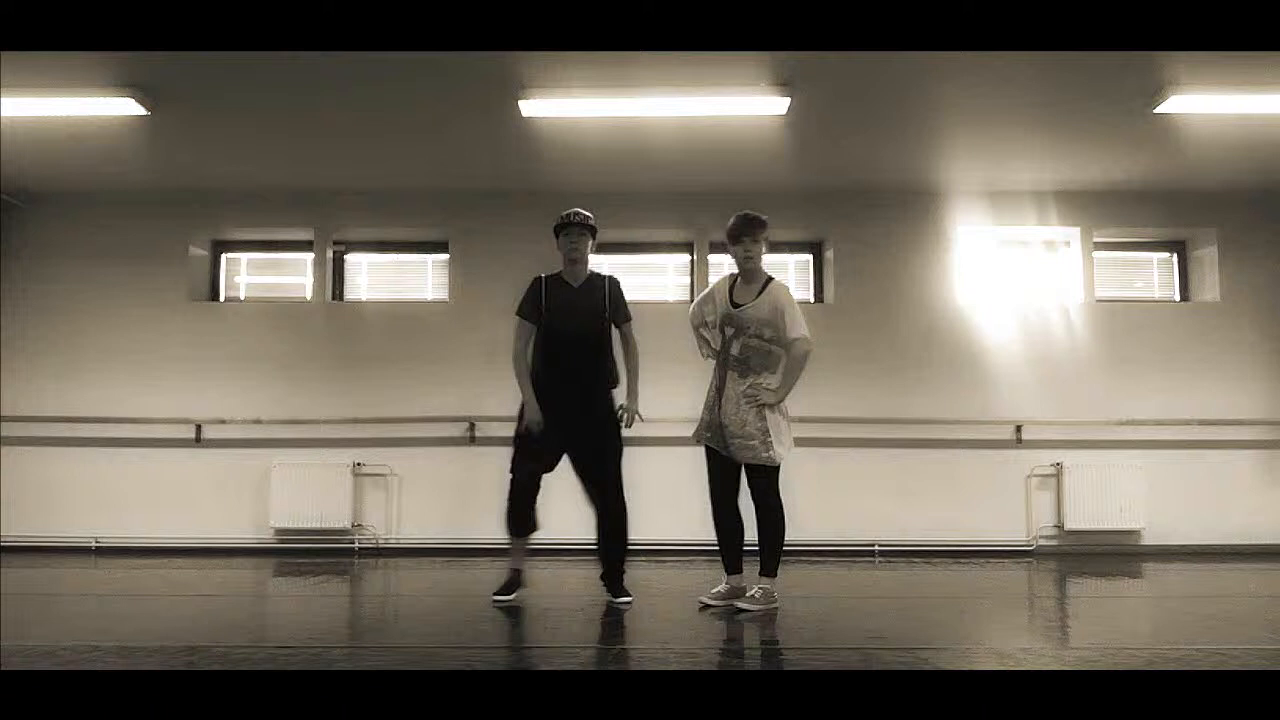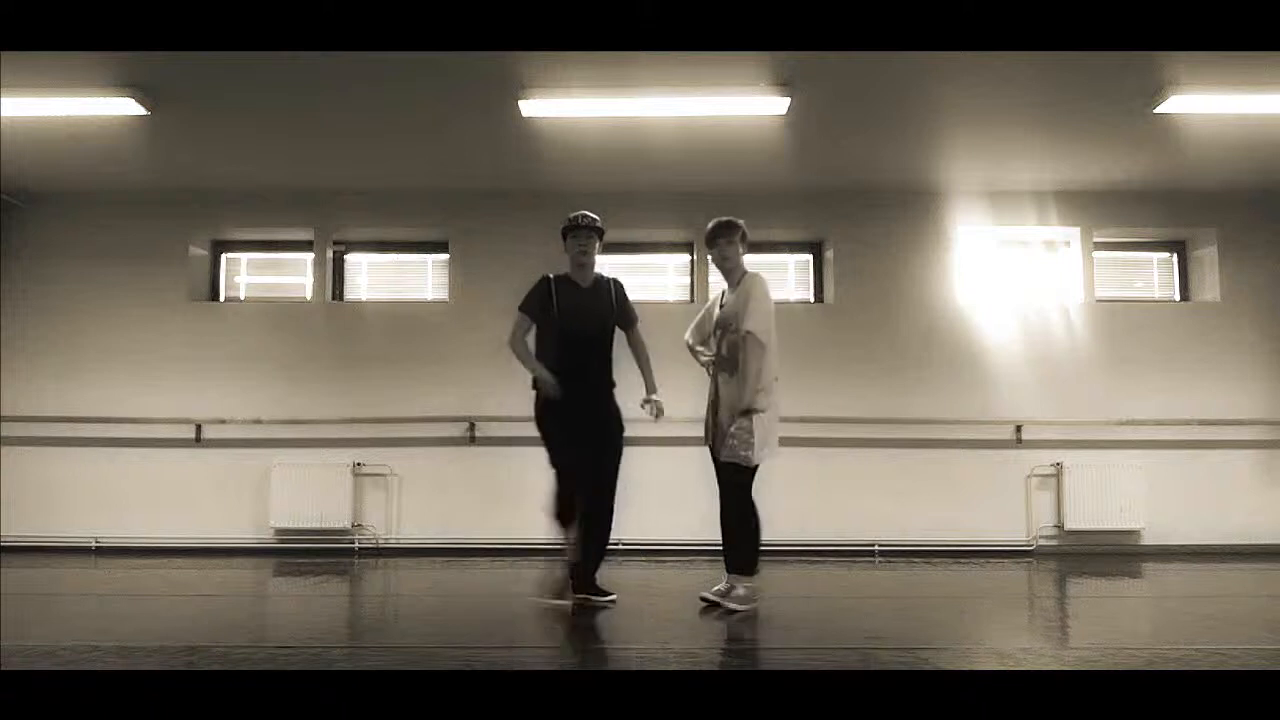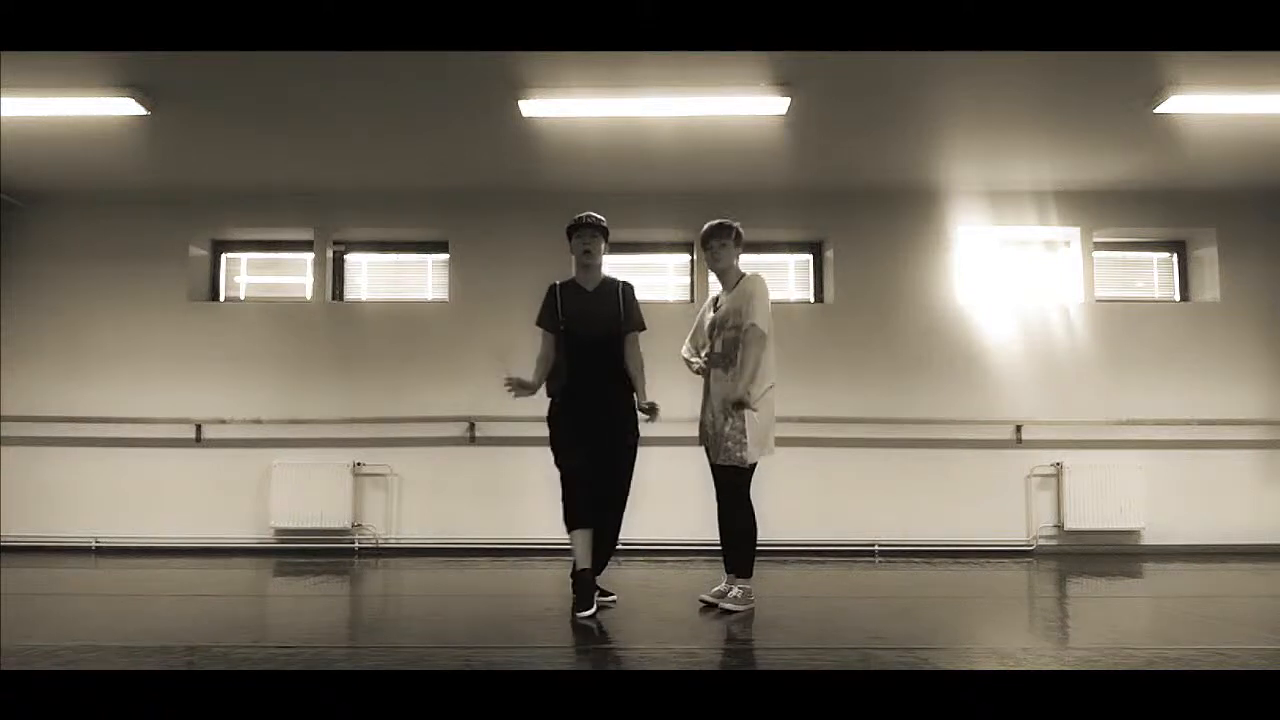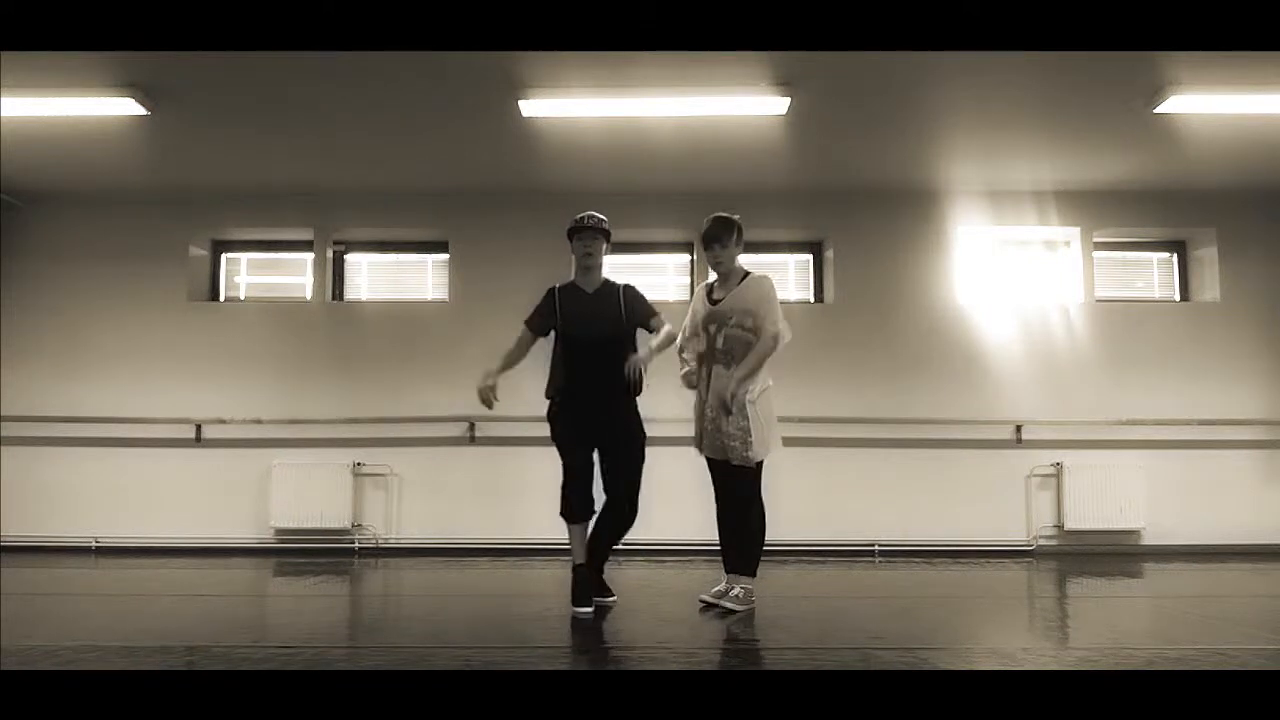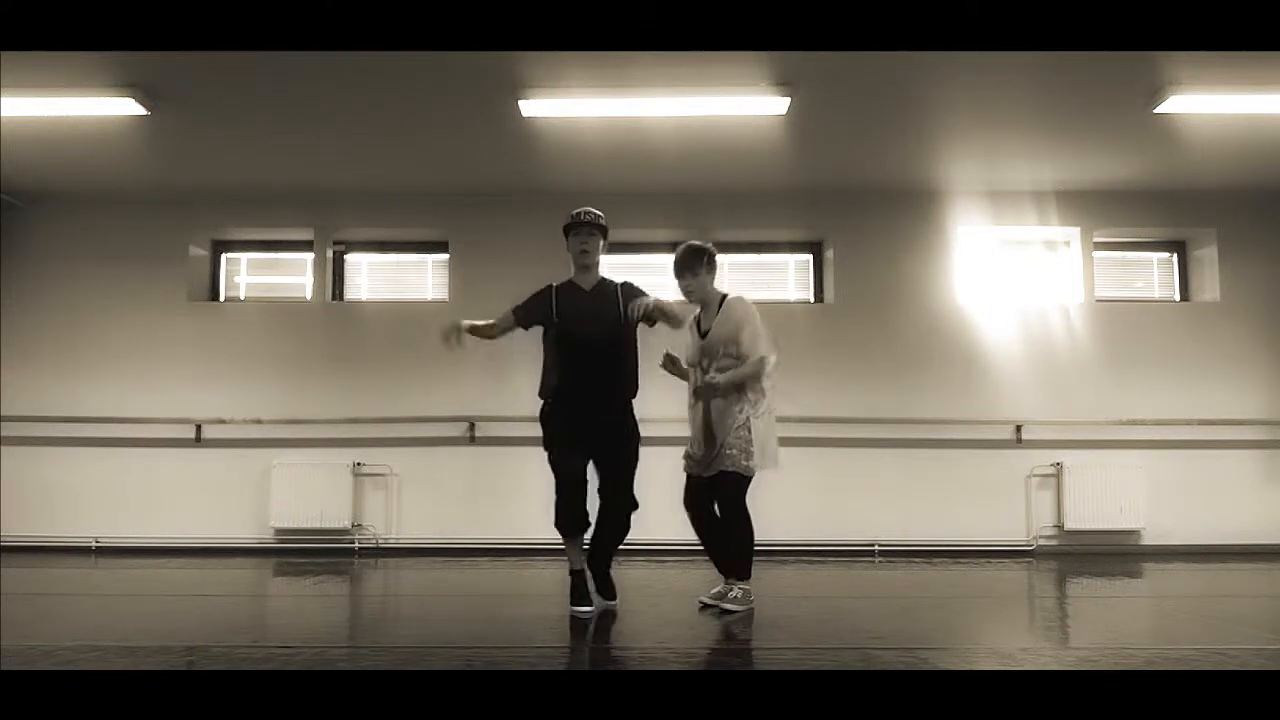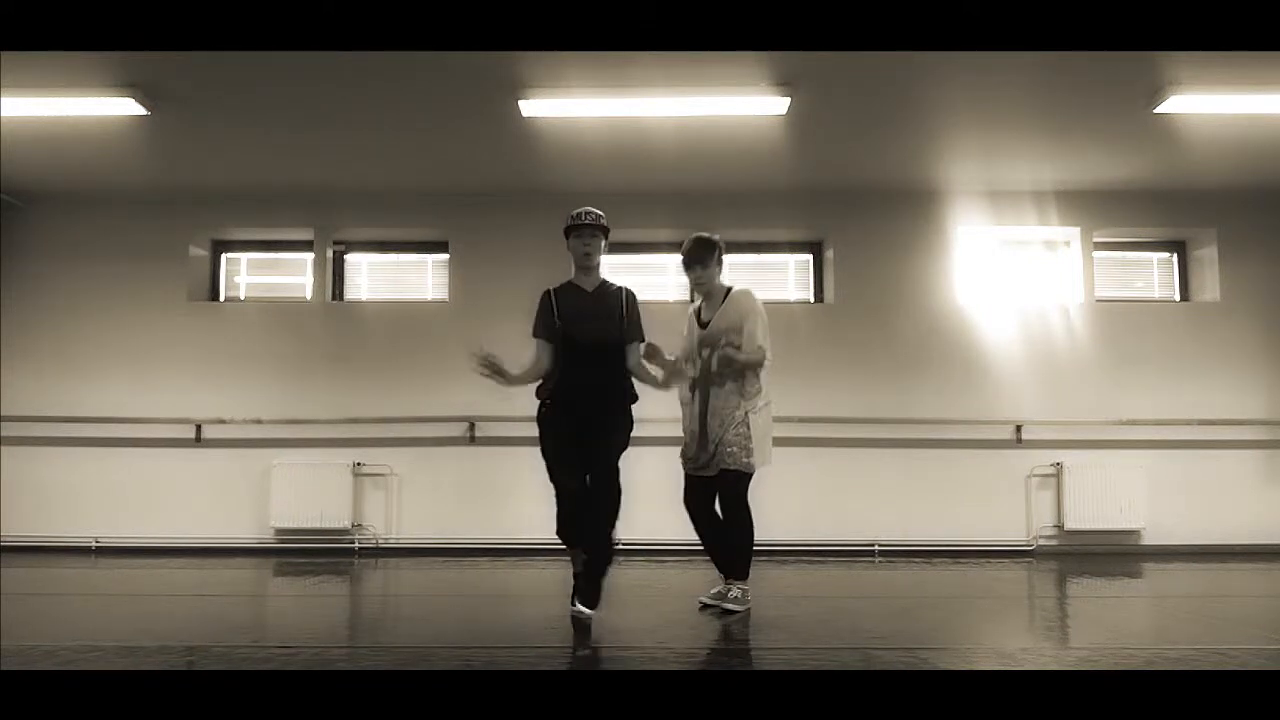
dt=0.4s
person 1, frame 1
left shoulder: (608, 287)
right shoulder: (541, 288)
left elbow: (629, 343)
right elbow: (521, 349)
left wrist: (632, 398)
right wrist: (530, 401)
left hip: (595, 404)
right hip: (547, 402)
left knee: (608, 490)
right knee: (524, 482)
left ankle: (614, 578)
right ankle: (514, 570)
person 1, frame 2
left shoulder: (613, 290)
right shoulder: (547, 288)
left elbow: (635, 342)
right elbow: (516, 338)
left wrist: (651, 390)
right wrist: (535, 369)
left hip: (600, 401)
right hip: (558, 401)
left knee: (601, 487)
right knee: (574, 476)
left ankle: (583, 574)
right ankle: (571, 569)
person 1, frame 3
left shoulder: (623, 292)
right shoulder: (557, 295)
left elbow: (631, 351)
right elbow: (549, 352)
left wrist: (642, 395)
right wrist: (535, 383)
left hip: (616, 407)
right hip: (569, 406)
left knee: (612, 494)
right knee: (577, 484)
left ankle: (589, 576)
right ankle: (582, 580)
person 1, frame 4
left shoulder: (626, 296)
right shoulder: (557, 298)
left elbow: (669, 330)
right elbow: (523, 341)
left wrist: (648, 350)
right wrist: (493, 373)
left hip: (619, 409)
right hip: (571, 408)
left knee: (624, 496)
right knee: (577, 476)
left ankle: (592, 566)
right ankle: (580, 574)
person 1, frame 5
left shoulder: (625, 294)
right shoulder: (551, 297)
left elbow: (676, 319)
right elbow: (496, 327)
left wrist: (655, 307)
right wrist: (465, 325)
left hip: (614, 411)
right hip: (564, 411)
left knee: (619, 494)
right knee: (571, 486)
left ankle: (599, 564)
right ankle: (578, 575)
person 1, frame 6
left shoulder: (623, 299)
right shoulder: (553, 299)
left elbow: (632, 360)
right elbow: (543, 364)
left wrist: (659, 380)
right wrist: (509, 376)
left hip: (611, 409)
right hip: (561, 412)
left knee: (605, 480)
right knee: (572, 494)
left ankle: (591, 581)
right ankle: (585, 574)
person 2, frame 1
left shoulder: (778, 293)
right shoulder: (723, 287)
left elbow: (801, 347)
right elbow: (697, 317)
left wrist: (780, 392)
left hip: (758, 411)
right hip: (720, 407)
left knee: (765, 499)
right knee: (721, 498)
left ankle: (767, 585)
right ankle: (732, 580)
person 2, frame 2
left shoulder: (754, 284)
right shoulder: (719, 298)
left elbow: (753, 339)
right elbow: (694, 338)
left wrist: (748, 394)
right wrist: (706, 360)
left hip: (748, 407)
right hip: (721, 405)
left knee: (740, 492)
right knee: (727, 495)
left ankle: (748, 583)
right ankle: (732, 579)
person 2, frame 3
left shoulder: (753, 285)
right shoulder: (711, 303)
left elbow: (756, 333)
right elbow: (690, 349)
left wrist: (741, 386)
right wrist: (698, 364)
left hip: (744, 406)
right hip: (714, 405)
left knee: (738, 494)
right knee: (725, 496)
left ankle: (744, 584)
right ankle: (731, 578)
person 2, frame 4
left shoulder: (758, 285)
right shoulder: (702, 293)
left elbow: (770, 340)
right elbow: (687, 341)
left wrist: (734, 381)
right wrist: (689, 366)
left hip: (744, 403)
right hip: (711, 404)
left knee: (746, 493)
right knee: (725, 495)
left ankle: (746, 582)
right ankle: (731, 578)
person 2, frame 5
left shoulder: (739, 308)
right shoulder: (694, 323)
left elbow: (760, 363)
left wrist: (724, 378)
right wrist: (676, 368)
left hip: (744, 421)
right hip: (708, 427)
left knee: (730, 499)
right knee: (696, 502)
left ankle: (743, 585)
right ankle: (729, 578)
person 2, frame 6
left shoulder: (744, 300)
right shoulder: (693, 315)
left elbow: (760, 354)
right elbow: (686, 369)
left wrist: (742, 359)
right wrist: (660, 361)
left hip: (740, 416)
right hip: (702, 420)
left knee: (732, 498)
right knee: (696, 501)
left ankle: (741, 585)
right ankle: (728, 578)
